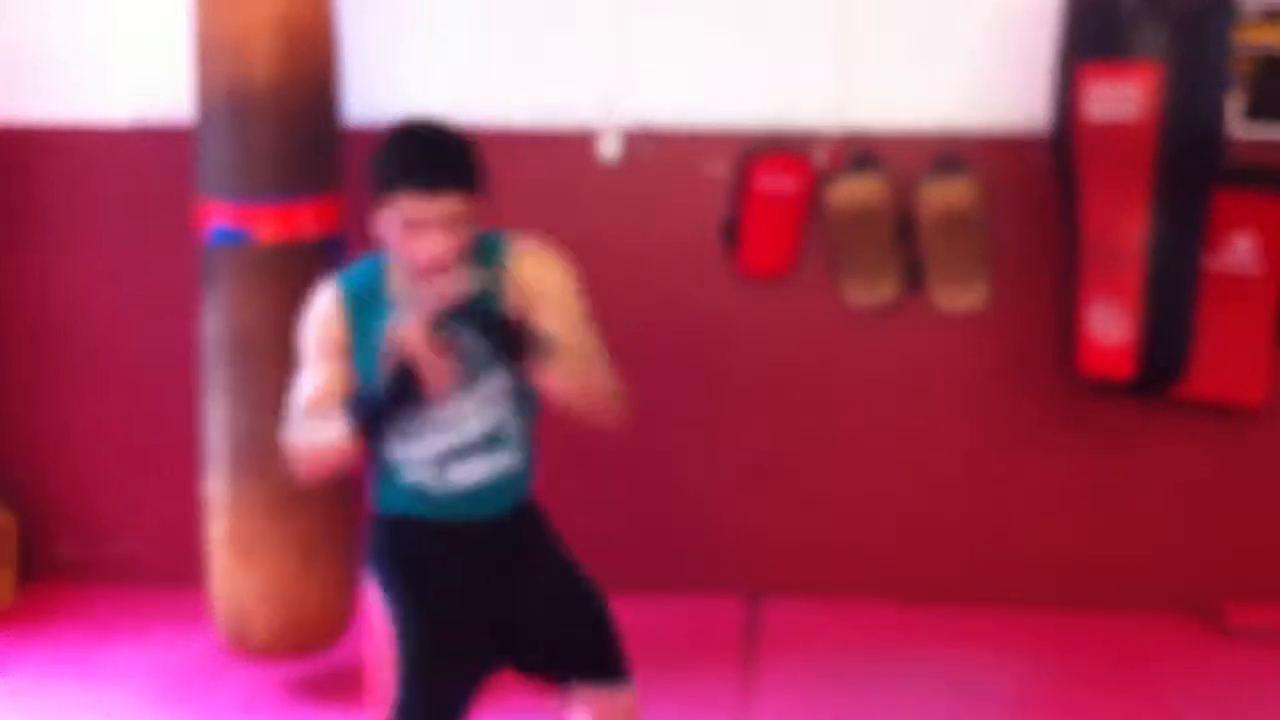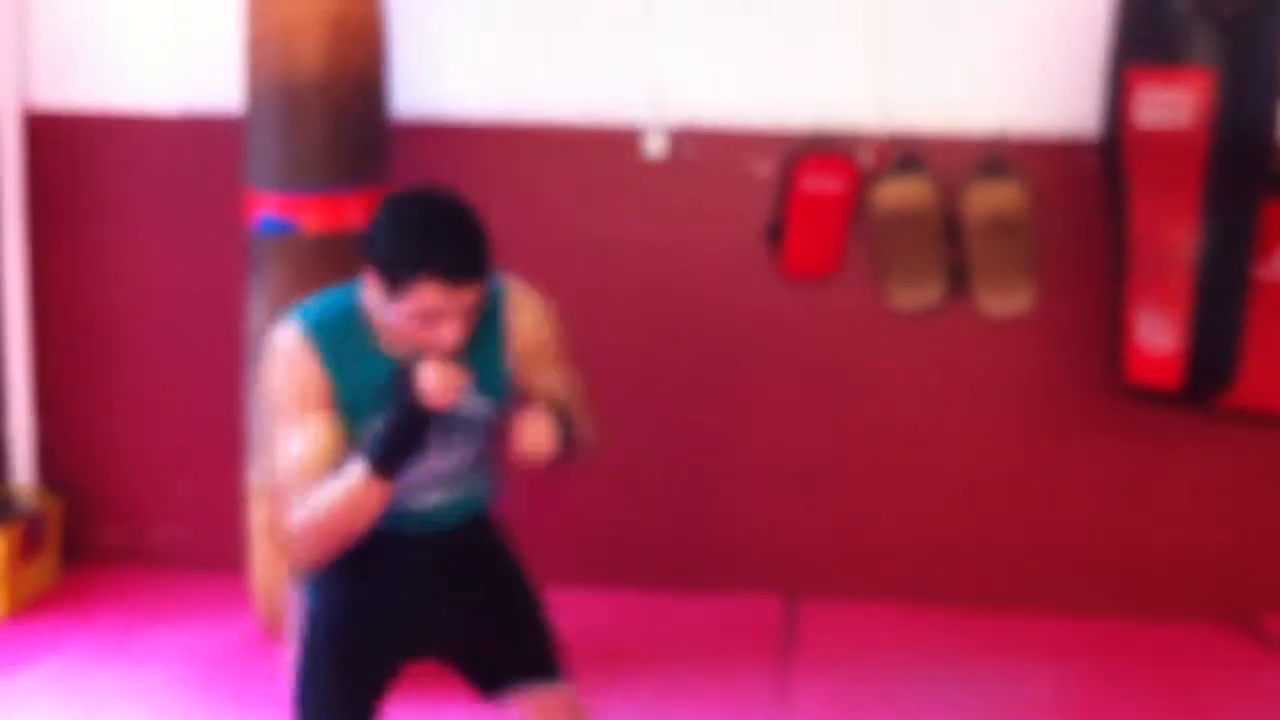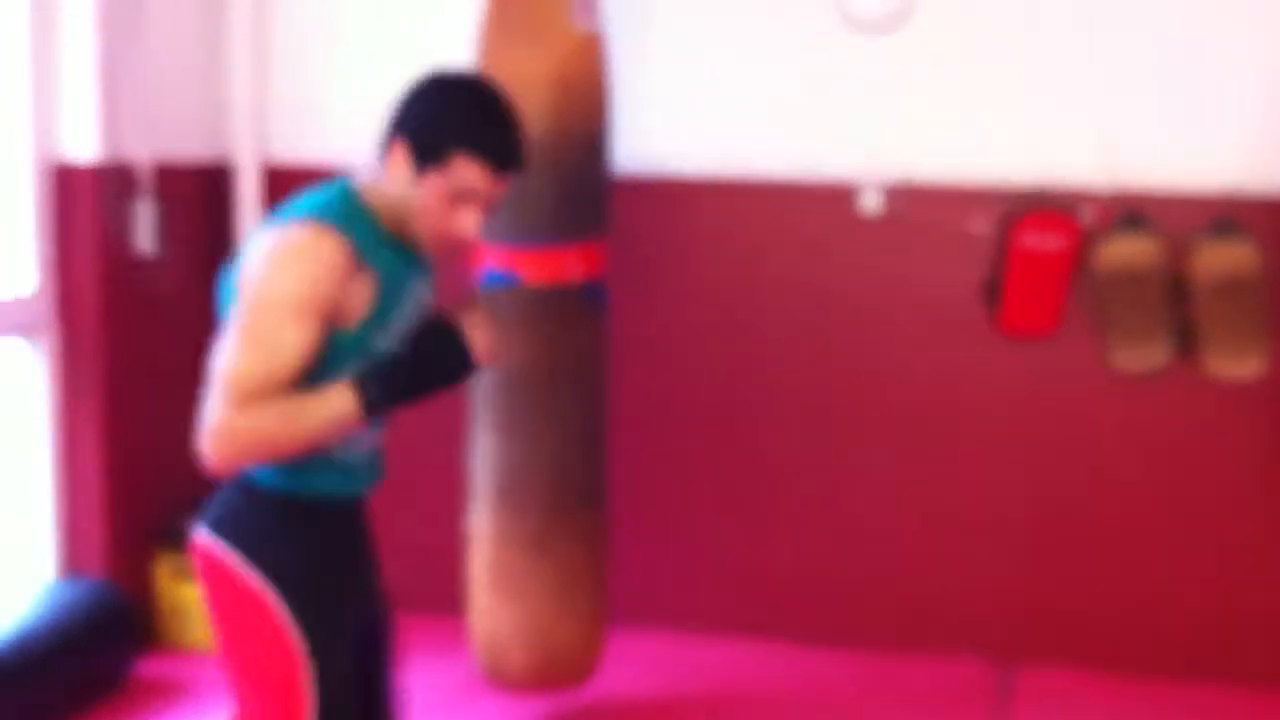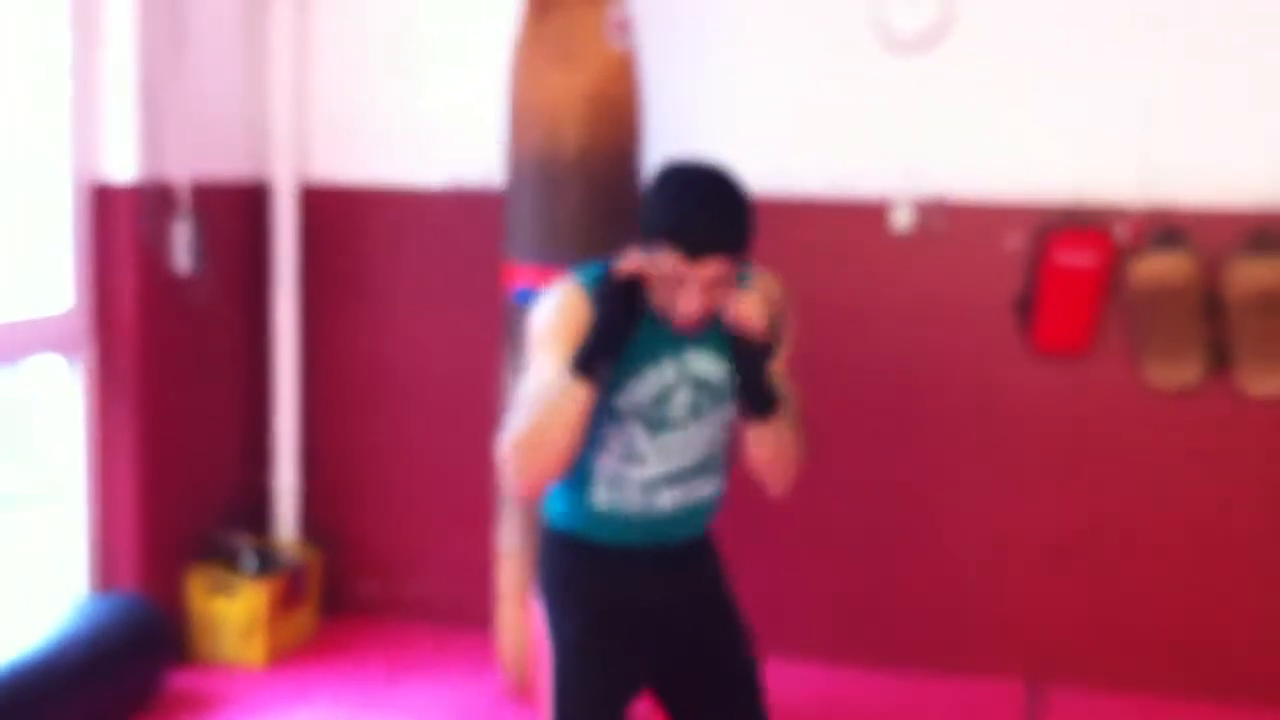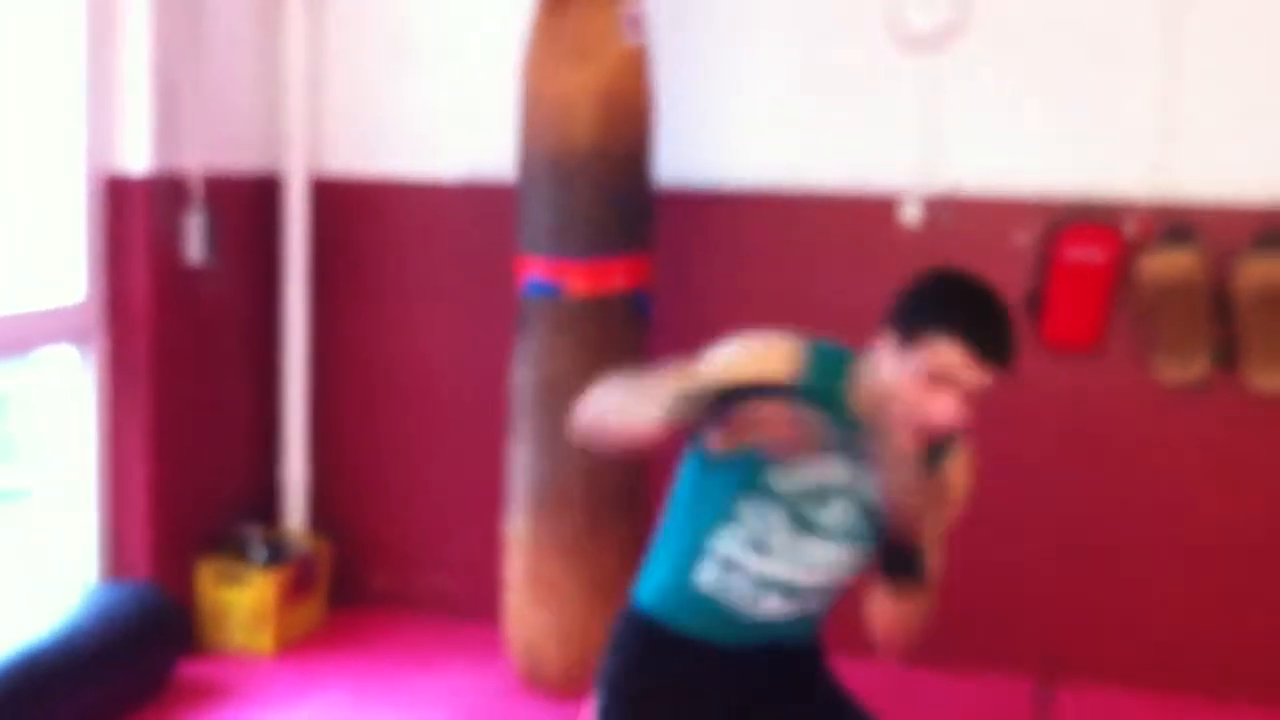
dt=1s
person 1, frame 1
left shoulder: (524, 266)
right shoulder: (342, 304)
left elbow: (604, 404)
right elbow: (305, 455)
left wrist: (509, 337)
right wrist: (378, 411)
left hip: (515, 534)
right hip: (417, 547)
person 1, frame 2
left shoulder: (513, 315)
right shoulder: (302, 348)
left elbow: (568, 409)
right elbow: (307, 542)
left wrist: (550, 428)
right wrist: (396, 443)
left hip: (461, 543)
right hip: (356, 560)
person 1, frame 3
left shoulder: (403, 236)
right shoulder: (310, 249)
right elbow: (224, 439)
left wrist: (436, 357)
right wrist: (387, 386)
left hip: (328, 525)
right hip: (276, 537)
person 1, frame 4
left shoulder: (757, 304)
right shoulder: (575, 307)
left elbow: (779, 475)
right elbow: (523, 473)
left wrist: (754, 372)
right wrist: (598, 348)
left hip: (687, 564)
right hip: (590, 567)
person 1, frame 5
left shoulder: (940, 462)
right shoulder: (776, 368)
left elbow: (893, 634)
right elbow: (598, 413)
left wrist: (905, 557)
right wrist: (696, 408)
left hip: (783, 672)
right hip: (664, 661)
